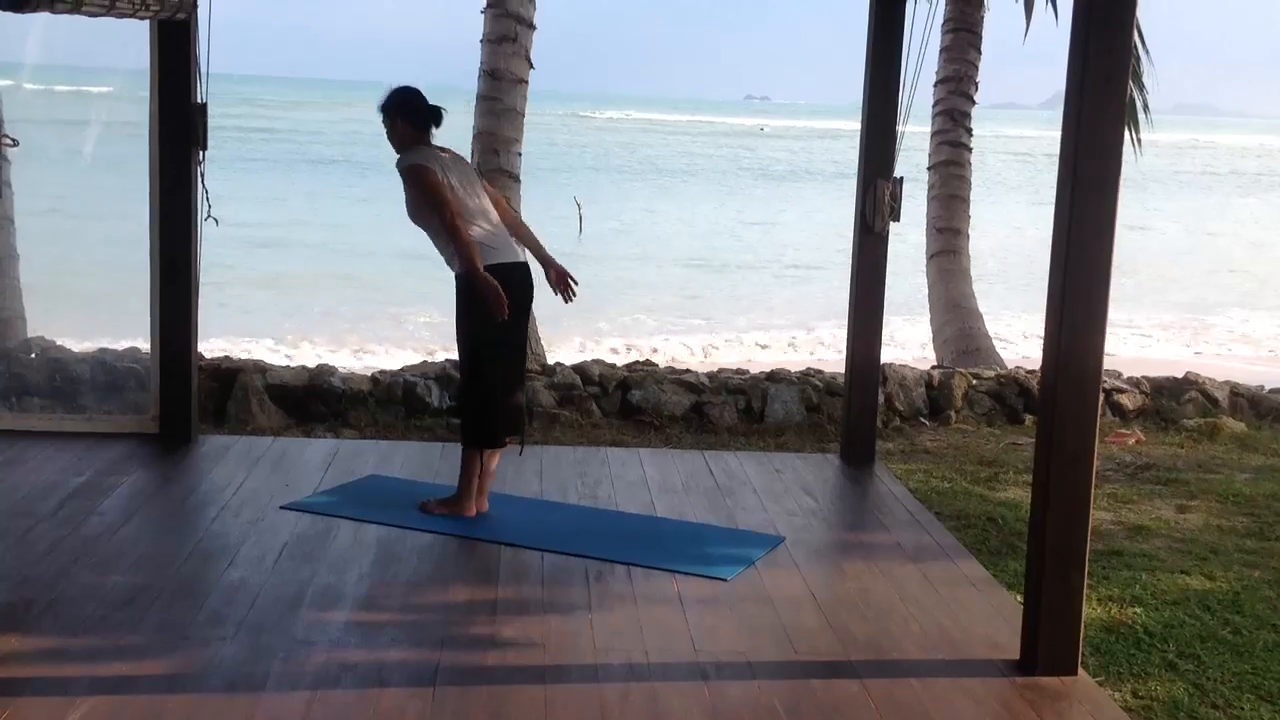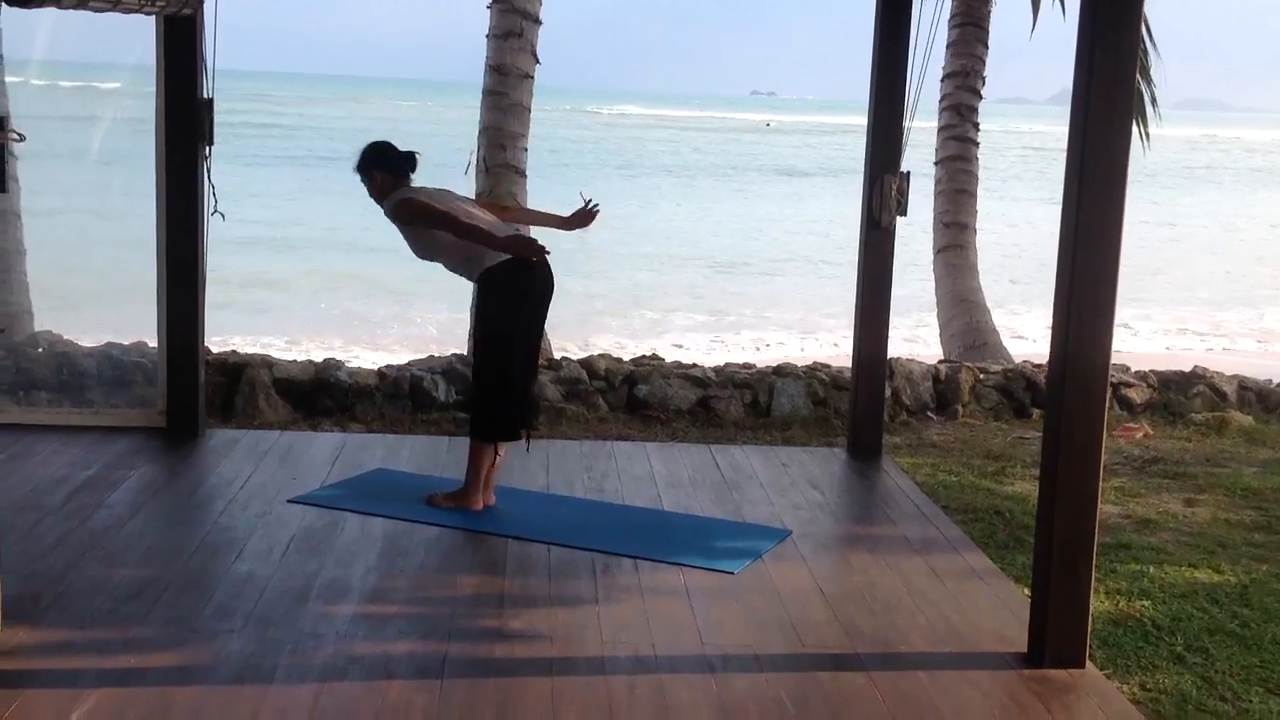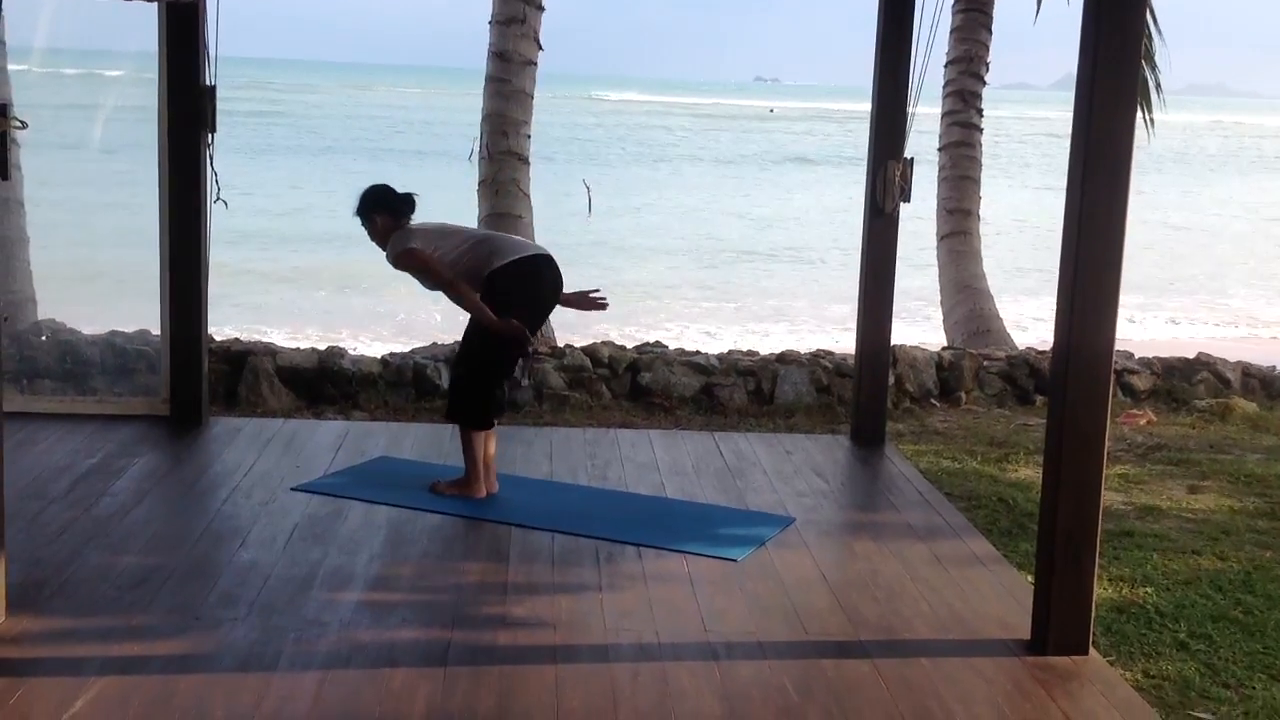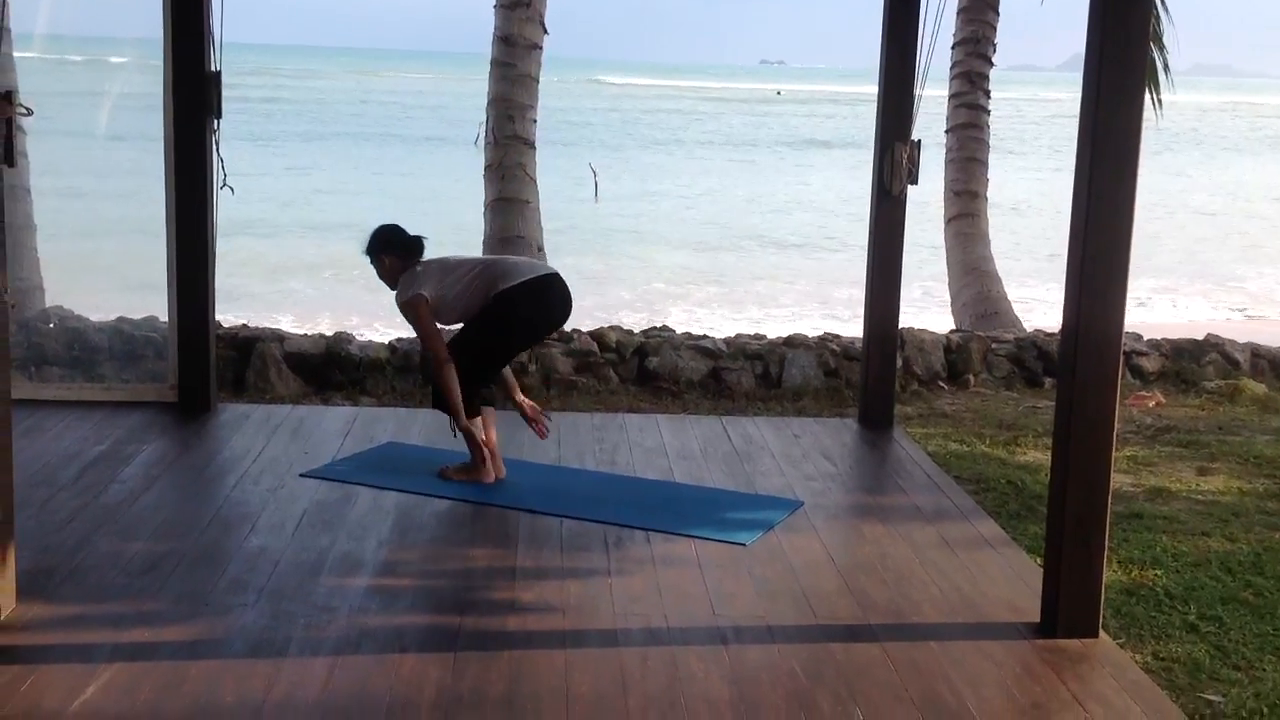
dt=0.4s
person 1, frame 1
left shoulder: (412, 163)
right shoulder: (452, 160)
left elbow: (452, 221)
right elbow: (506, 214)
left wrist: (479, 278)
right wrist: (548, 262)
left hip: (486, 280)
right hip: (515, 271)
left knee: (481, 389)
right knee: (500, 385)
left ankle: (464, 500)
right ankle: (478, 495)
person 1, frame 2
left shoulder: (398, 205)
right shoulder: (431, 195)
left elbow: (451, 225)
right elbow: (502, 210)
left wrist: (501, 246)
right wrist: (565, 223)
left hip: (505, 278)
right hip: (534, 270)
left knee: (491, 387)
right knee: (510, 381)
left ankle: (470, 493)
right ankle: (485, 489)
person 1, frame 3
left shoulder: (399, 249)
right shoulder: (426, 233)
left elbow: (451, 284)
left wrist: (495, 324)
right wrist: (561, 298)
left hip: (518, 278)
right hip: (544, 270)
left knee: (471, 377)
right knee: (487, 374)
left ankle: (473, 481)
right ankle: (487, 476)
person 1, frame 4
left shoulder: (409, 292)
right shoulder: (434, 271)
left elbow: (440, 360)
right elbow: (489, 344)
left wrist: (463, 423)
right wrist: (517, 397)
left hip: (527, 297)
right hip: (553, 290)
left knee: (457, 369)
right knee: (475, 364)
left ankle: (481, 467)
right ankle: (492, 460)
